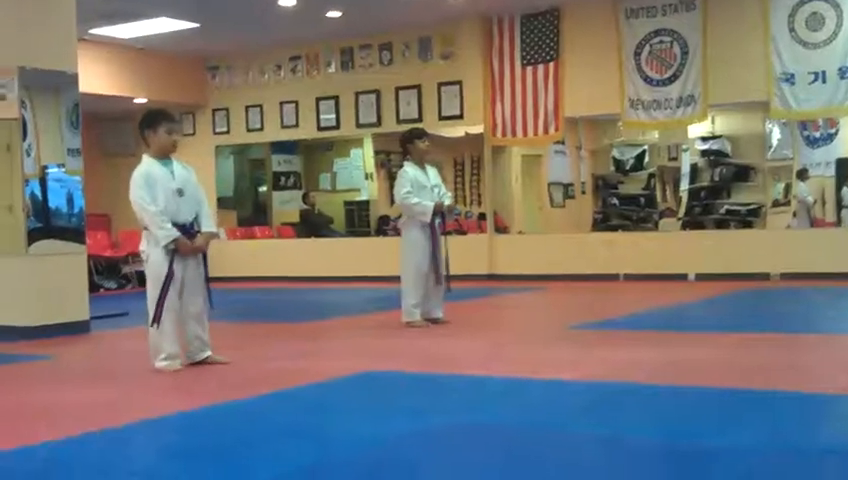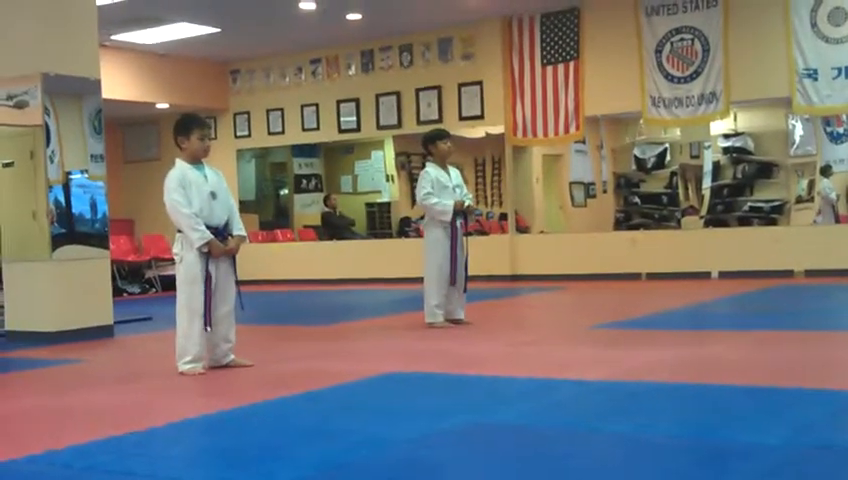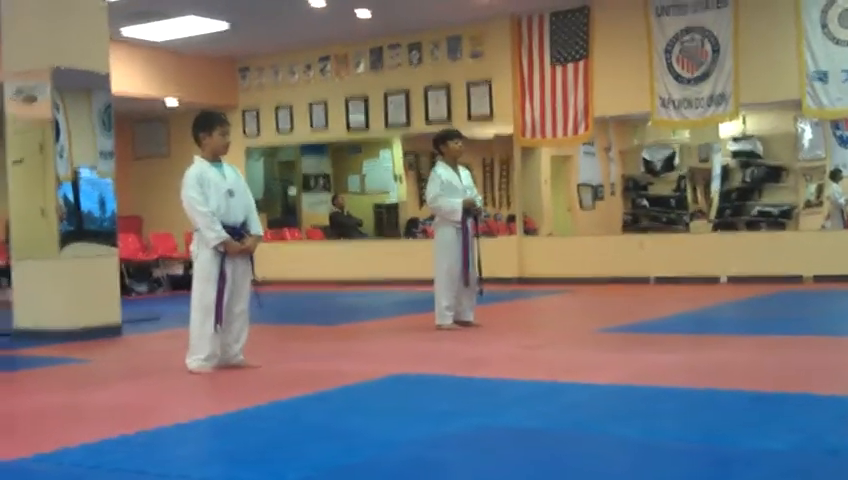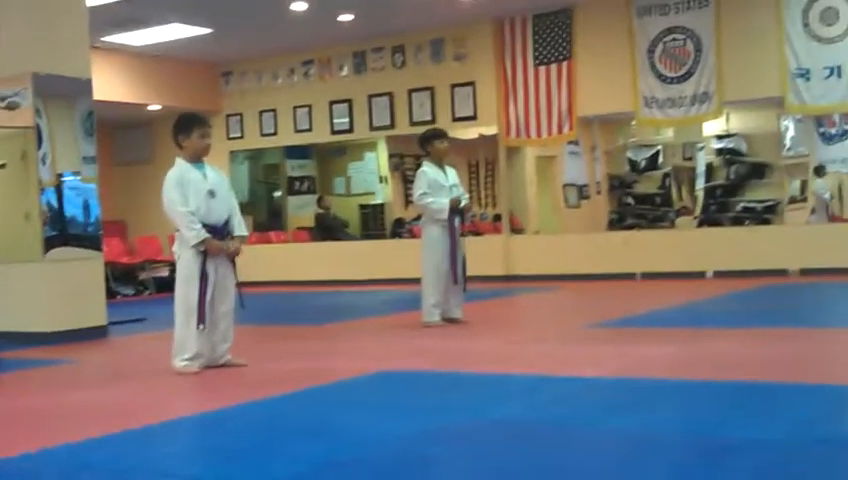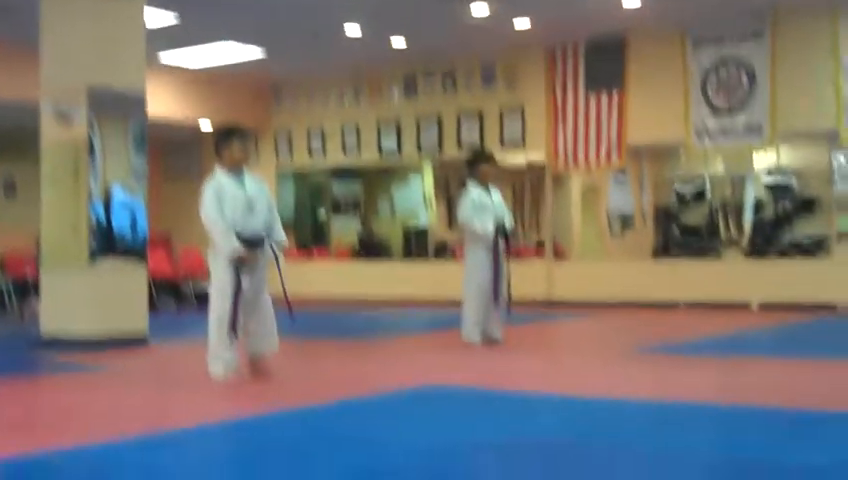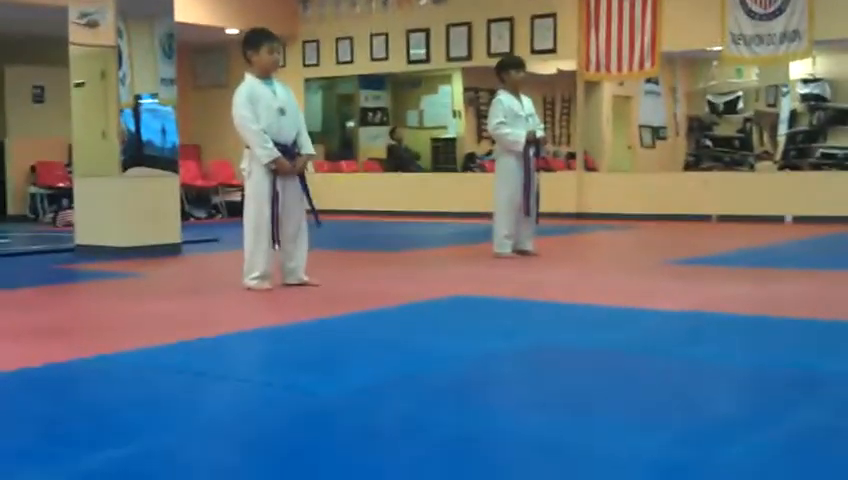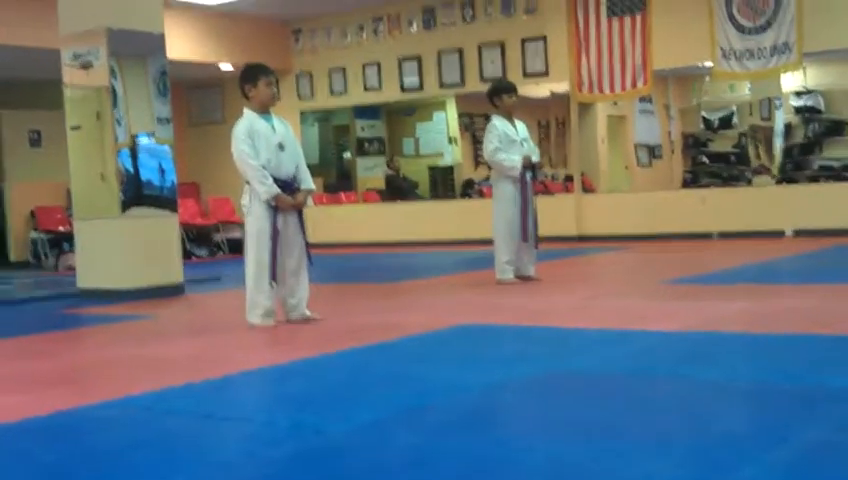
dt=0.7s
person 1, frame 1
left shoulder: (185, 170)
right shoulder: (143, 173)
left elbow: (201, 202)
right elbow: (148, 212)
left wrist: (206, 233)
right wrist: (176, 240)
left hip: (192, 243)
right hip: (161, 246)
left knee: (196, 302)
right knee: (164, 305)
left ankle: (199, 352)
right ankle: (167, 358)
person 1, frame 2
left shoulder: (215, 174)
right shoulder: (176, 176)
left elbow: (230, 206)
right elbow: (182, 215)
left wrist: (237, 236)
right wrist: (209, 242)
left hip: (222, 245)
right hip: (194, 248)
left knee: (224, 304)
right knee: (193, 305)
left ankle: (222, 355)
right ankle: (191, 361)
person 1, frame 3
left shoulder: (233, 172)
right shoulder: (195, 174)
left elbow: (248, 204)
right elbow: (200, 213)
left wrist: (254, 235)
right wrist: (224, 241)
left hip: (240, 245)
right hip: (211, 247)
left knee: (238, 303)
right knee: (207, 303)
left ankle: (231, 354)
right ankle: (201, 358)
person 1, frame 4
left shoulder: (217, 174)
right shoulder: (176, 175)
left elbow: (231, 206)
right elbow: (179, 213)
left wrist: (237, 236)
right wrist: (204, 240)
left hip: (223, 245)
right hip: (194, 247)
left knee: (223, 303)
right knee: (192, 303)
left ankle: (218, 354)
right ankle: (187, 358)
person 1, frame 5
left shoulder: (257, 184)
right shoulder: (214, 186)
left elbow: (270, 214)
right elbow: (214, 223)
left wrist: (279, 242)
right wrist: (237, 251)
left hip: (257, 255)
right hip: (229, 258)
left knee: (260, 309)
right knee: (225, 312)
left ankle: (259, 357)
right ankle: (222, 365)
person 1, frame 6
left shoulder: (284, 90)
right shoulder: (245, 91)
left elbow: (299, 123)
right elbow: (250, 130)
left wrist: (304, 154)
right wrist: (275, 159)
left hip: (291, 163)
right hip: (262, 164)
left knee: (294, 219)
right knee: (260, 219)
left ankle: (294, 273)
right ankle: (256, 276)
person 1, frame 7
left shoulder: (283, 125)
right shoulder: (244, 127)
left elbow: (298, 158)
right elbow: (249, 166)
left wrist: (304, 189)
right wrist: (276, 195)
left hip: (291, 198)
right hip: (263, 200)
left knee: (295, 255)
right knee: (262, 256)
left ankle: (297, 309)
right ankle: (260, 313)
person 2, frame 1
left shoulder: (433, 172)
right shoulder: (406, 173)
left elbow: (443, 193)
right elbow: (404, 199)
left wrist: (447, 205)
right wrist: (431, 207)
left hip: (432, 226)
right hip: (415, 227)
left knee: (435, 270)
right knee: (415, 270)
left ankle: (432, 312)
right ankle: (412, 315)
person 2, frame 2
left shoulder: (455, 173)
right shoulder: (428, 173)
left elbow: (465, 195)
right elbow: (424, 200)
left wrist: (468, 206)
right wrist: (451, 207)
left hip: (455, 227)
right hip: (437, 228)
left knee: (458, 271)
right knee: (438, 271)
left ankle: (455, 313)
right ankle: (435, 316)
person 2, frame 3
left shoulder: (465, 173)
right shoulder: (438, 173)
left elbow: (475, 196)
right elbow: (433, 201)
left wrist: (476, 207)
right wrist: (460, 205)
left hip: (465, 228)
right hip: (448, 228)
left knee: (468, 272)
right knee: (448, 273)
left ankle: (464, 315)
right ankle: (445, 318)
person 2, frame 4
left shoulder: (451, 172)
right shoulder: (424, 172)
left elbow: (461, 195)
right elbow: (419, 199)
left wrist: (464, 205)
right wrist: (447, 205)
left hip: (452, 226)
right hip: (435, 227)
left knee: (455, 269)
right knee: (435, 270)
left ankle: (451, 312)
right ankle: (432, 315)
person 2, frame 5
left shoulder: (495, 194)
right shoulder: (471, 194)
left elbow: (505, 217)
right elbow: (465, 220)
left wrist: (506, 227)
right wrist: (490, 228)
left hip: (496, 247)
right hip: (478, 247)
left knee: (497, 289)
right knee: (477, 290)
left ankle: (492, 331)
right ankle: (472, 334)
person 2, frame 6
left shoulder: (527, 101)
right shoulder: (500, 101)
left elbow: (537, 125)
right elbow: (495, 128)
left wrist: (539, 136)
right wrist: (522, 137)
left hip: (527, 156)
right hip: (509, 156)
left knee: (528, 201)
right knee: (508, 201)
left ankle: (523, 244)
right ankle: (503, 246)
person 2, frame 7
left shoulder: (521, 125)
right shoulder: (495, 126)
left elbow: (532, 149)
right elbow: (492, 155)
left wrist: (534, 161)
right wrist: (519, 162)
left hip: (524, 181)
right hip: (506, 181)
left knee: (527, 225)
right knee: (507, 226)
left ankle: (525, 269)
right ankle: (505, 272)
